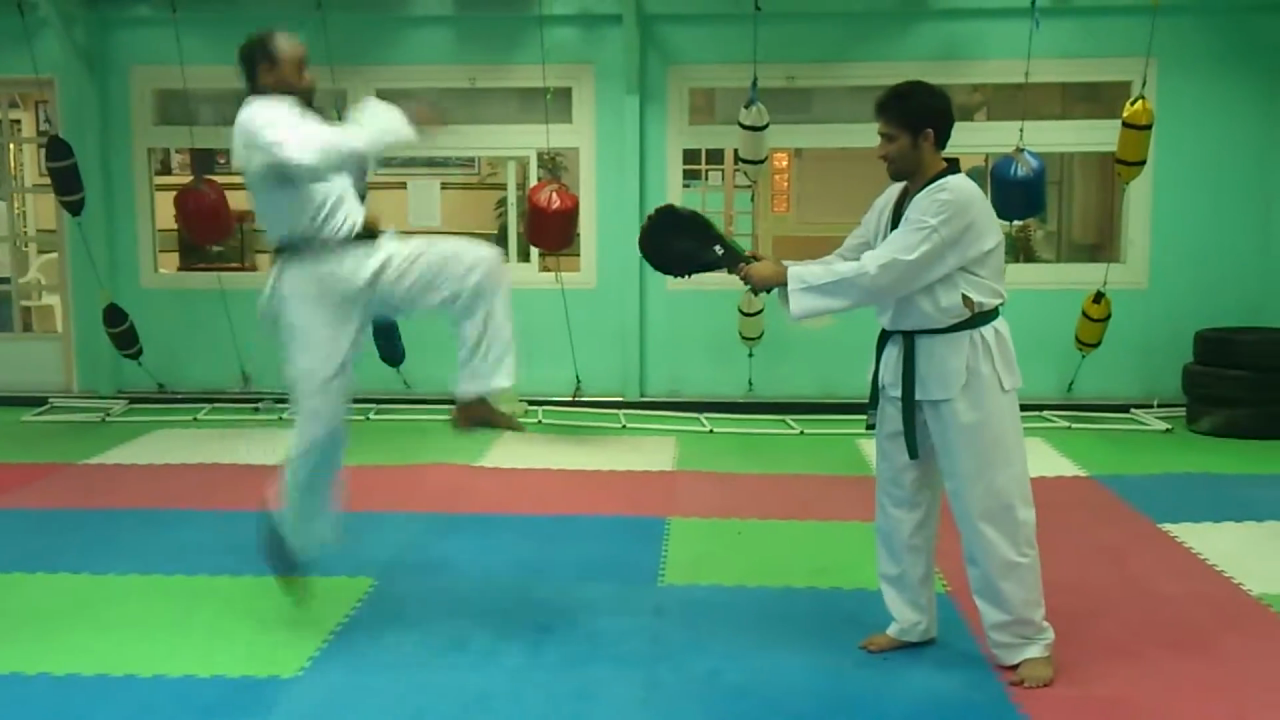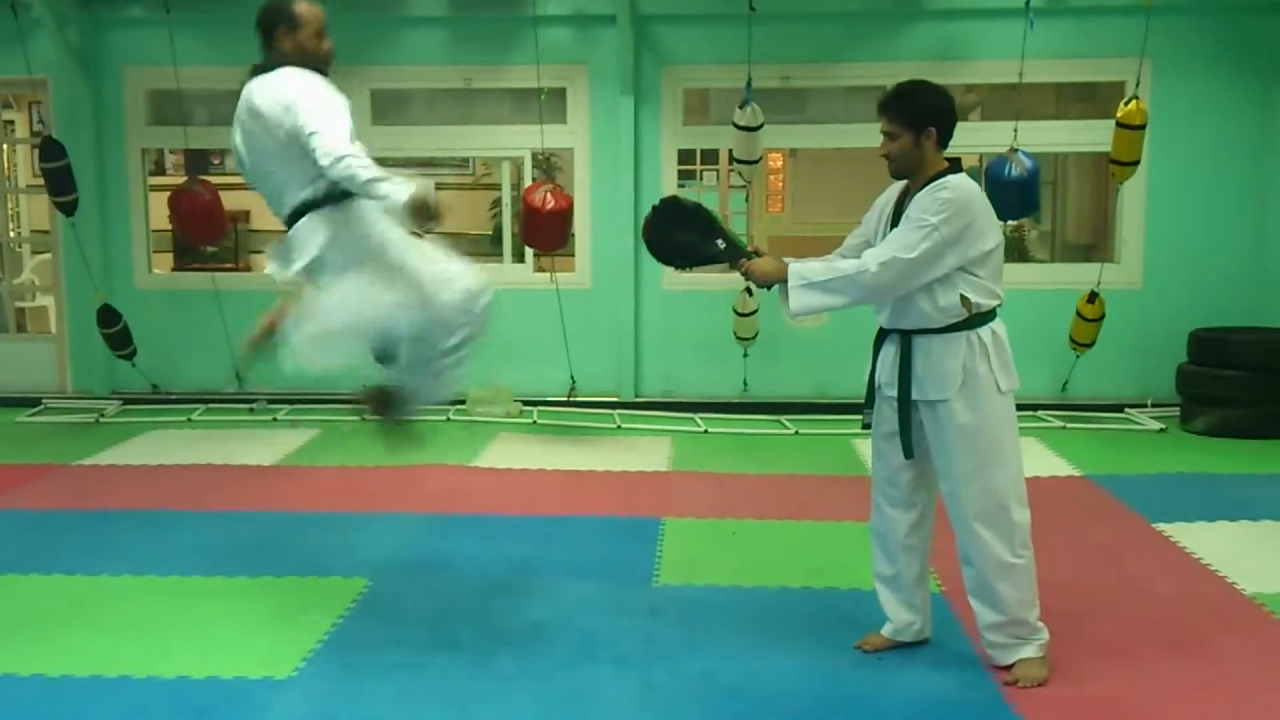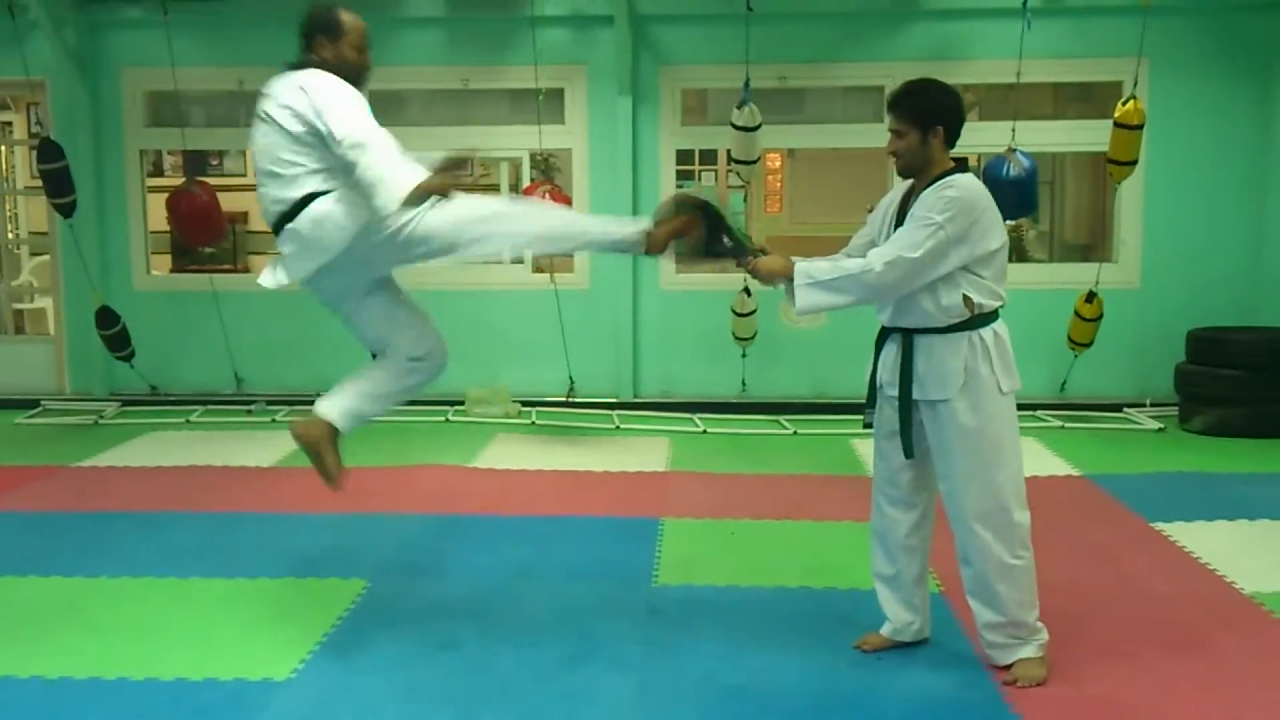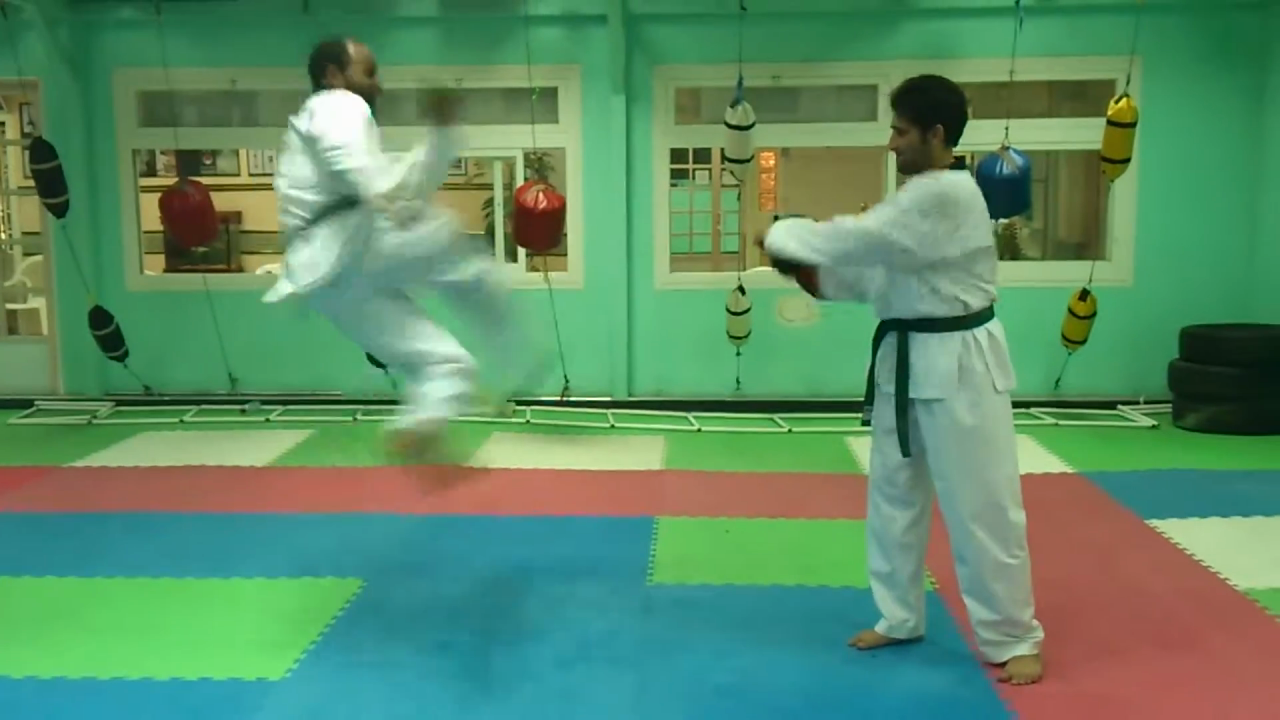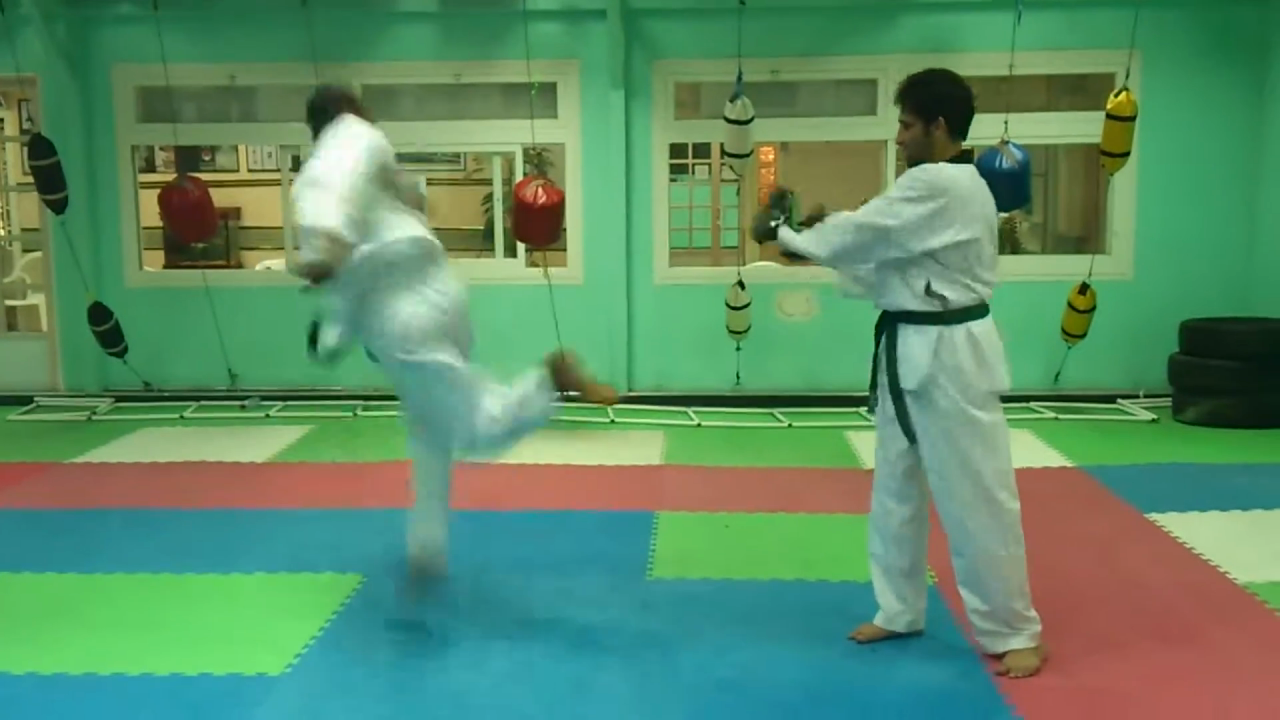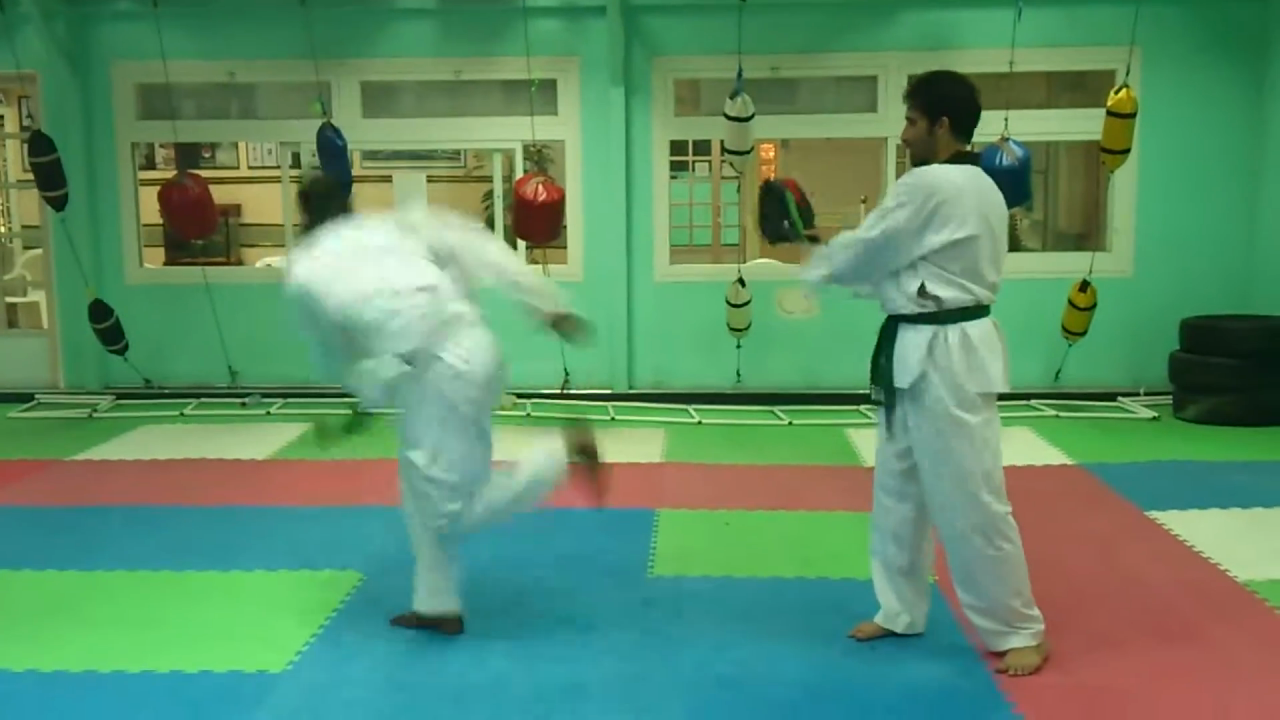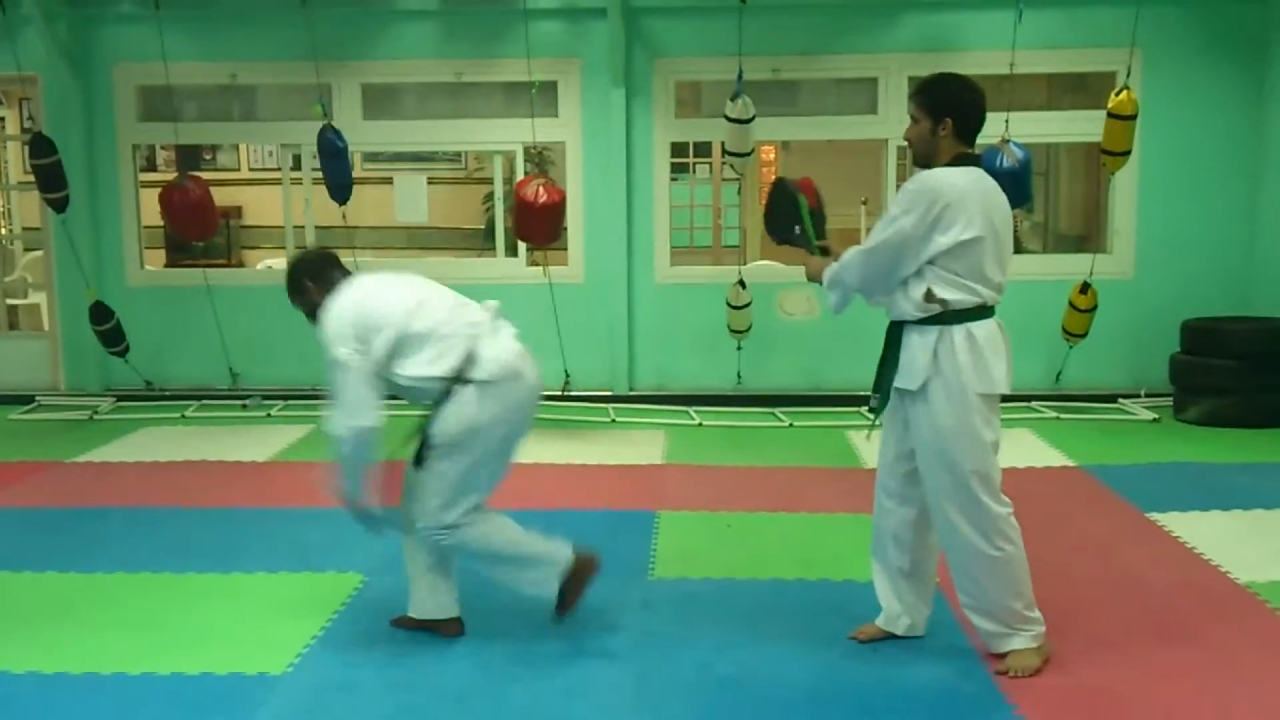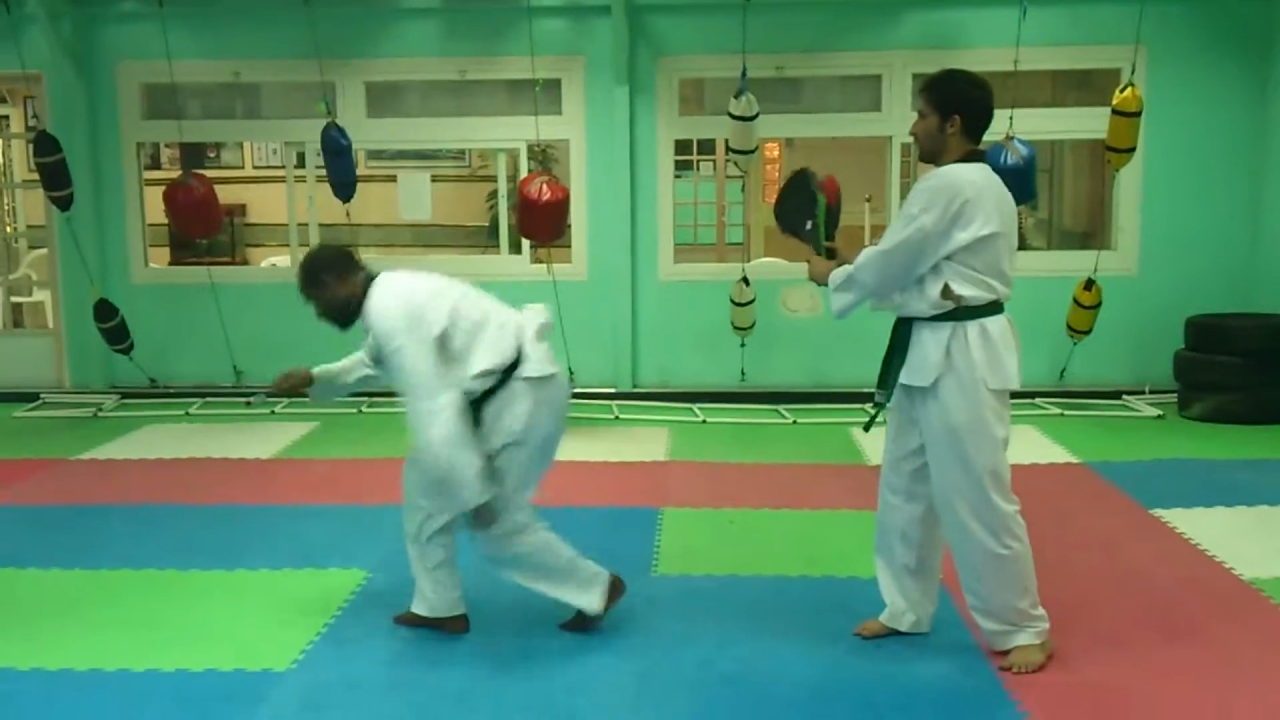
dt=0.1s
person 1, frame 1
left shoulder: (957, 200)
right shoulder: (894, 200)
left elbow: (882, 275)
right elbow: (850, 261)
left wrist: (785, 278)
right wrist: (777, 271)
left hip: (964, 366)
right hip: (906, 363)
left knee: (990, 506)
right knee: (900, 498)
left ankle: (1025, 640)
right ankle: (911, 621)
person 1, frame 2
left shoulder: (957, 199)
right shoulder: (896, 199)
left elbow: (883, 273)
right elbow: (851, 261)
left wrist: (786, 274)
right wrist: (777, 268)
left hip: (961, 366)
right hip: (903, 363)
left knee: (986, 506)
right knee: (896, 498)
left ankle: (1020, 640)
right ankle: (905, 620)
person 1, frame 3
left shoulder: (961, 201)
right shoulder: (904, 198)
left elbow: (885, 270)
right elbow: (869, 272)
left wrist: (787, 270)
right wrist: (794, 268)
left hip: (962, 367)
right hip: (907, 363)
left knee: (986, 507)
right knee: (896, 496)
left ankle: (1020, 641)
right ankle: (905, 620)
person 1, frame 4
left shoulder: (946, 194)
right shoulder: (916, 193)
left elbow: (856, 238)
right elbow: (880, 271)
left wrist: (782, 236)
right wrist: (824, 279)
left hip: (957, 365)
right hip: (905, 359)
left knee: (981, 506)
right knee: (893, 494)
left ankle: (1015, 638)
right ankle: (900, 617)
person 1, frame 5
left shoulder: (934, 186)
right shoulder: (957, 184)
left elbow: (856, 233)
left wrist: (788, 235)
right wrist: (844, 253)
left hip: (951, 357)
right hip: (916, 354)
left knee: (976, 498)
right knee: (897, 488)
left ankle: (1016, 632)
right ankle: (901, 611)
person 1, frame 6
left shoulder: (928, 186)
right shoulder: (978, 186)
left elbow: (860, 253)
left wrist: (820, 260)
right wrist: (869, 267)
left hip: (943, 354)
right hip: (922, 353)
left knee: (967, 498)
right knee: (898, 488)
left ankle: (1019, 630)
right ankle: (900, 611)
person 1, frame 7
left shoulder: (931, 188)
right shoulder: (981, 189)
left elbow: (874, 263)
left wrist: (827, 274)
right wrist: (847, 271)
left hip: (950, 360)
right hip: (926, 357)
left knee: (968, 501)
right knee: (899, 491)
left ankle: (1020, 631)
right ankle: (902, 614)
person 1, frame 8
left shoulder: (946, 184)
right shoulder: (984, 185)
left elbow: (889, 262)
left wrist: (833, 278)
right wrist: (853, 272)
left hip: (961, 357)
right hip: (933, 354)
left knee: (976, 498)
right knee: (905, 487)
left ankle: (1024, 628)
right ankle: (906, 610)
person 2, frame 1
left shoulder: (289, 121)
right shoulder: (260, 122)
right elbow: (313, 155)
right wrist: (390, 125)
left hip: (367, 263)
right hip: (317, 280)
left knee: (478, 266)
right knee: (320, 424)
left ankle: (476, 398)
right ankle: (292, 534)
person 2, frame 2
left shoulder: (265, 94)
right shoulder: (290, 85)
right elbow: (330, 153)
right wrist: (402, 195)
left hip: (346, 223)
right hip: (345, 223)
left knee: (461, 298)
person 2, frame 3
left shoulder: (284, 97)
right shoulder: (321, 86)
right elbow: (358, 142)
left wrist: (425, 170)
right wrist: (412, 185)
left hip: (318, 255)
right hip: (333, 227)
left knee: (417, 355)
right knee: (510, 218)
left ankle: (326, 421)
person 2, frame 4
left shoulder: (320, 118)
right shoulder: (334, 108)
right elbow: (345, 149)
right wrist: (385, 188)
left hip: (329, 280)
right hip: (356, 242)
left knee: (444, 360)
person 2, frame 5
left shoulder: (313, 175)
right shoulder: (355, 138)
left hip: (385, 320)
right hip: (418, 298)
left knee: (456, 430)
left ankle: (427, 552)
person 2, frame 6
left shoulder: (303, 270)
right shoulder: (394, 224)
left elbow: (334, 354)
right elbow: (479, 248)
right wrist: (547, 302)
left hip: (434, 370)
right hip: (466, 352)
left knee: (457, 502)
right knee: (425, 486)
right ankle: (437, 607)
person 2, frame 7
left shoulder: (338, 323)
right shoulder: (384, 287)
left elbow: (356, 421)
left wrist: (356, 494)
left hip: (486, 392)
right hip: (502, 369)
left knee: (444, 518)
right knee: (422, 503)
left ankle: (565, 568)
right ankle: (436, 610)
person 2, frame 8
left shoulder: (389, 316)
right shoulder: (387, 298)
left elbow: (433, 415)
right elbow: (373, 364)
left wrist: (472, 496)
right wrist: (317, 378)
left hip: (522, 392)
right hip: (494, 389)
left knee: (497, 527)
right knee: (425, 488)
left ankle: (597, 590)
right ankle: (438, 607)
